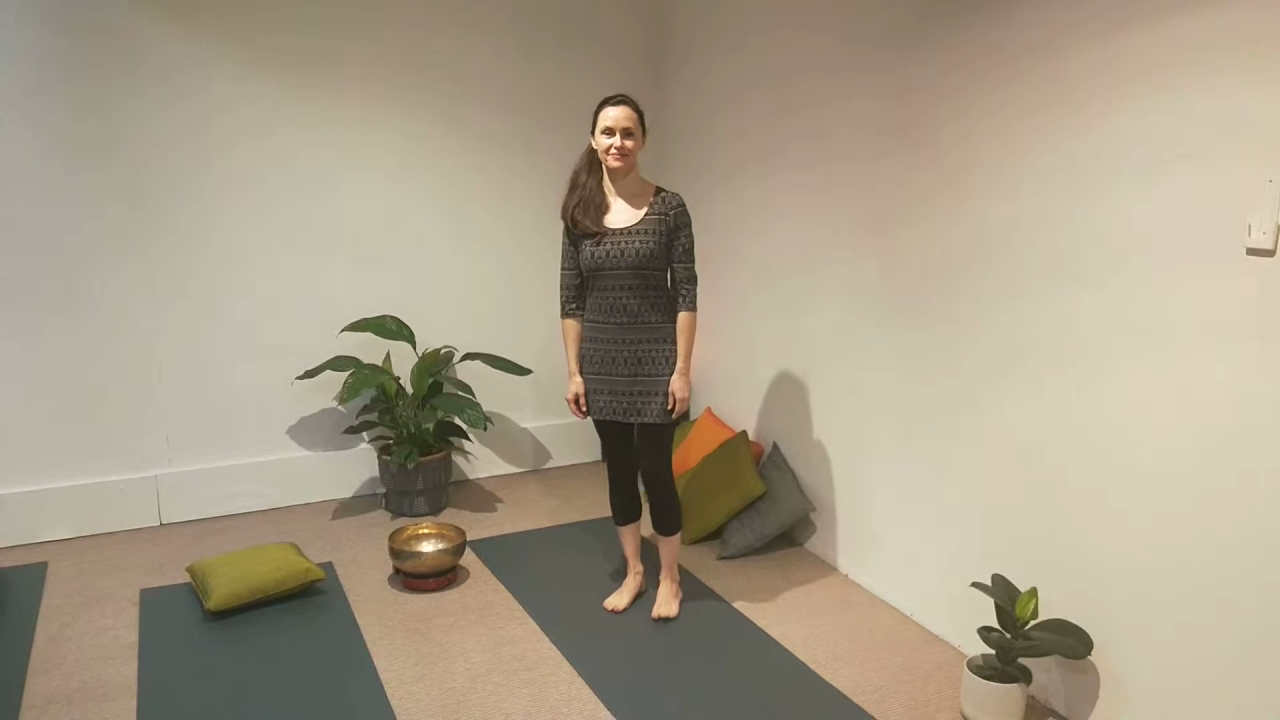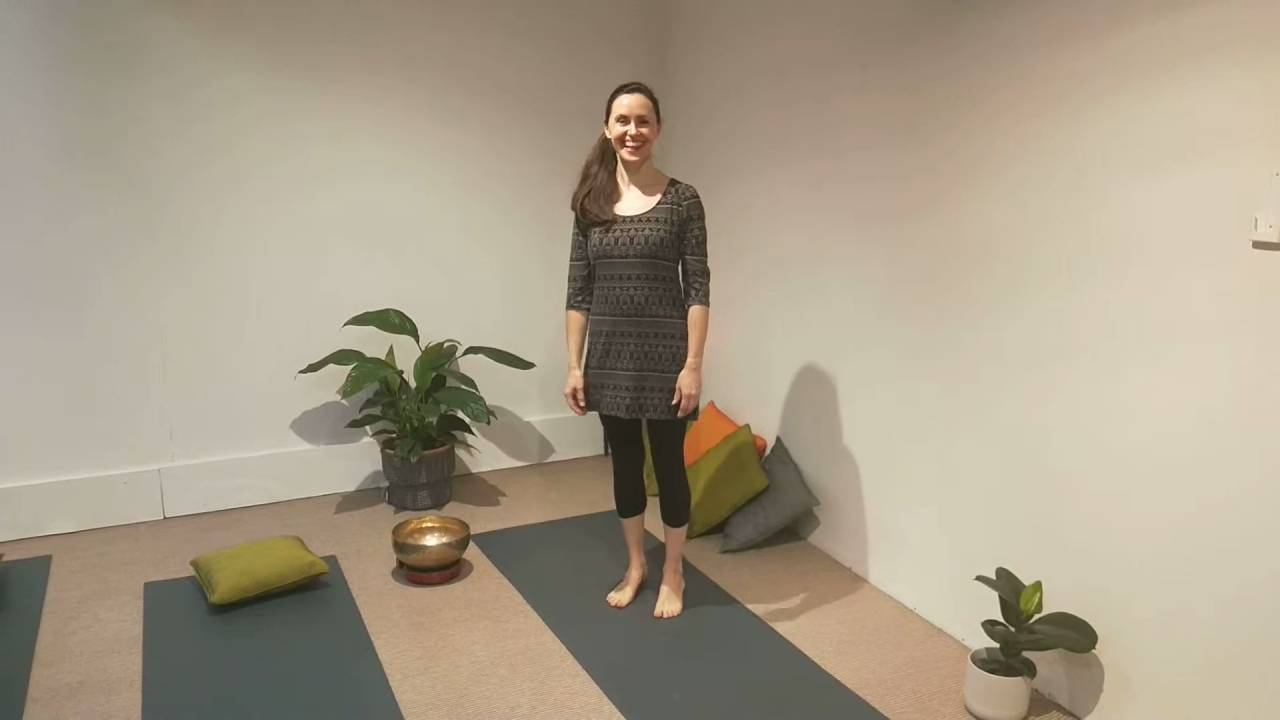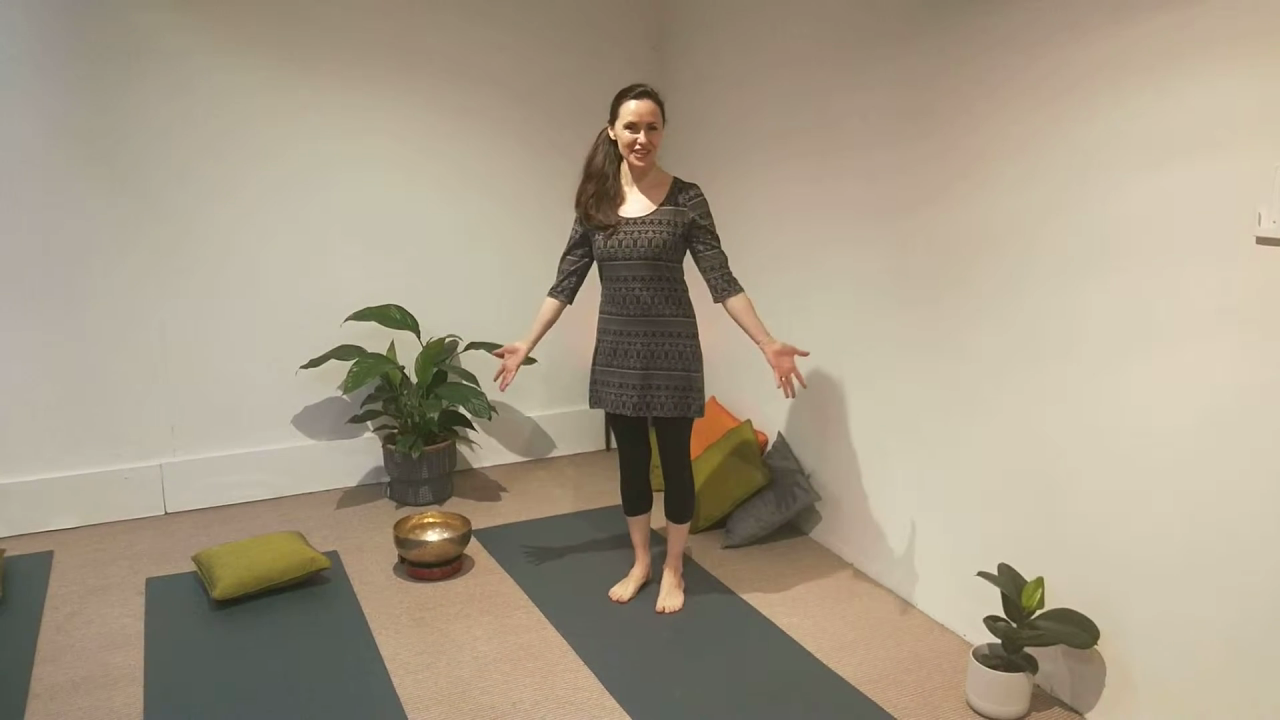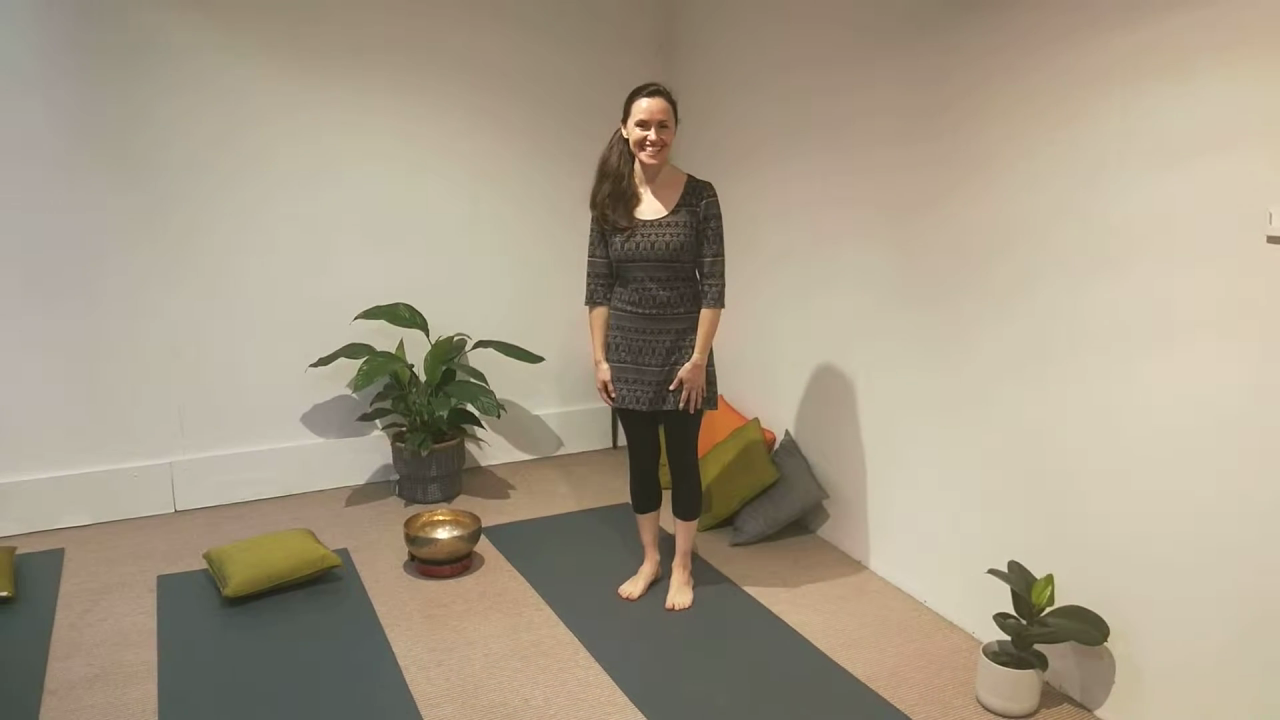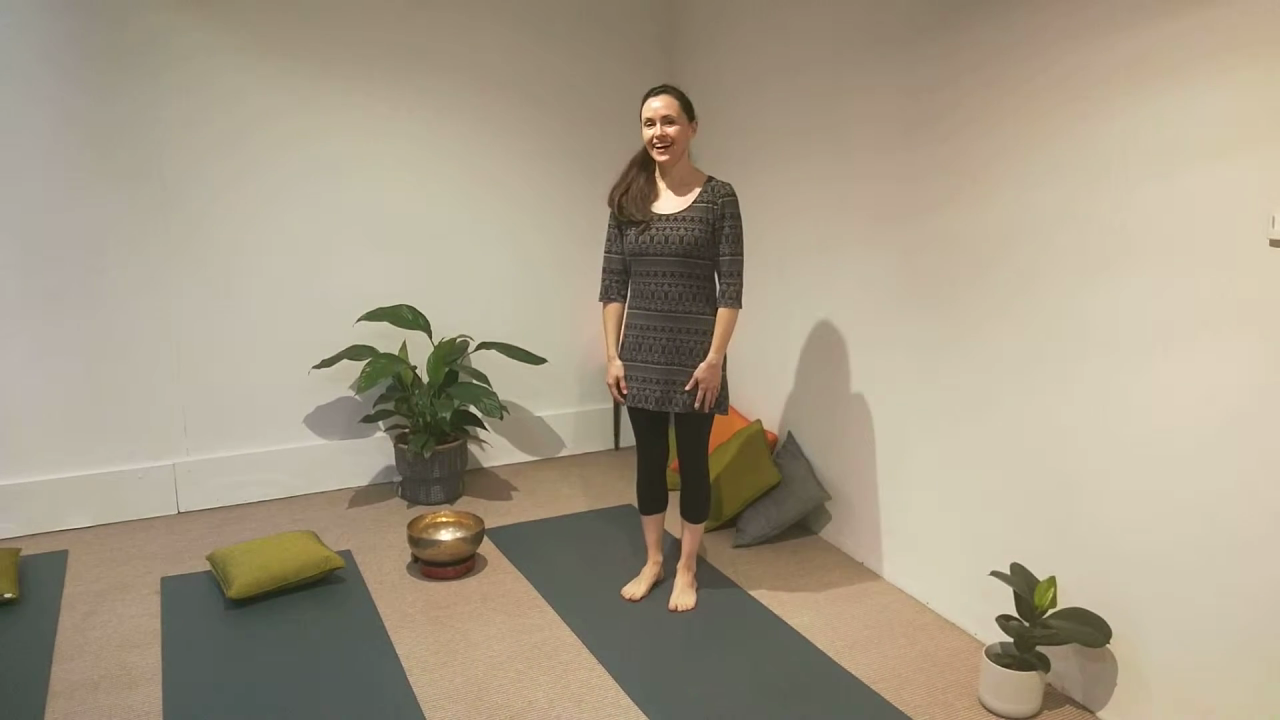
dt=1s
person 1, frame 1
left shoulder: (669, 207)
right shoulder: (580, 212)
left elbow: (686, 294)
right elbow: (571, 298)
left wrist: (683, 369)
right wrist: (574, 371)
left hip: (655, 358)
right hip: (602, 361)
left knee: (656, 470)
right knee: (619, 468)
left ankle: (669, 578)
right ankle: (633, 572)
person 1, frame 2
left shoulder: (682, 199)
right shoulder: (591, 201)
left elbow: (696, 289)
right elbow: (579, 291)
left wrist: (693, 364)
right wrist: (574, 365)
left hip: (664, 352)
right hip: (609, 352)
left knee: (668, 463)
right knee: (625, 461)
left ankle: (673, 575)
right ankle: (635, 565)
person 1, frame 3
left shoulder: (686, 199)
right shoulder: (595, 201)
left elbow: (722, 280)
right elbow: (566, 280)
left wrist: (769, 344)
right wrist: (527, 343)
left hip: (671, 348)
right hip: (616, 349)
left knee: (674, 460)
right knee: (631, 459)
left ankle: (673, 570)
right ankle: (640, 562)
person 1, frame 4
left shoulder: (700, 196)
right shoulder: (609, 199)
left elbow: (713, 285)
right elbow: (598, 285)
left wrist: (698, 358)
right wrist: (599, 357)
left hip: (681, 346)
right hip: (628, 348)
left knee: (682, 458)
right knee: (641, 457)
left ankle: (682, 568)
right ankle: (649, 560)
person 1, frame 5
left shoulder: (718, 196)
right shoulder: (628, 197)
left elbow: (731, 286)
right elbow: (612, 282)
left wrist: (715, 357)
right wrist: (612, 353)
left hip: (693, 347)
right hip: (641, 347)
left knee: (692, 459)
right knee: (649, 457)
left ankle: (687, 569)
right ankle: (652, 561)
